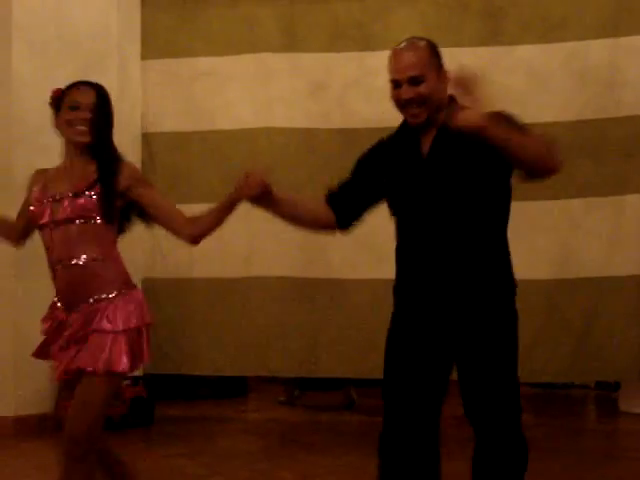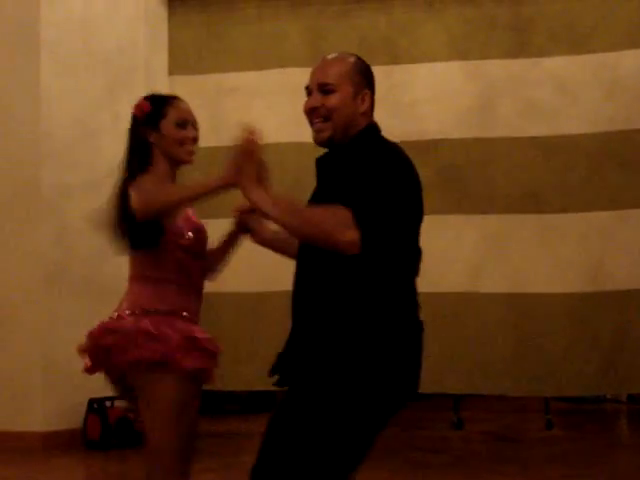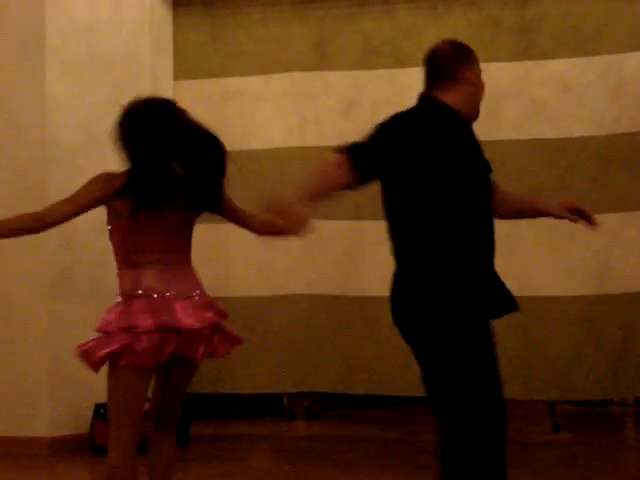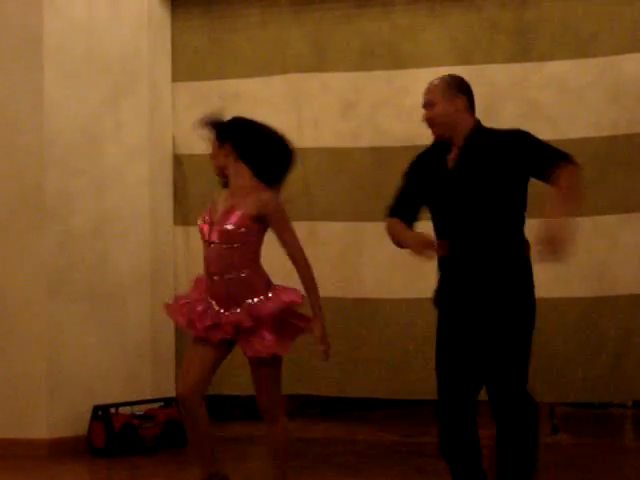
dt=0.7s
person 1, frame 1
left shoulder: (485, 133)
right shoulder: (385, 153)
left elbow: (546, 162)
right elbow: (335, 214)
left wrist: (487, 125)
right wrist: (274, 201)
left hip: (485, 306)
right hip: (417, 309)
left knee: (499, 433)
right knee: (405, 432)
person 1, frame 2
left shoulder: (379, 164)
right shoulder: (345, 165)
left elbow: (344, 235)
left wrist: (262, 196)
right wrist: (261, 230)
left hip: (362, 361)
right hip: (338, 359)
person 1, frame 3
left shoulder: (457, 137)
right shoulder: (417, 129)
left elbow: (484, 196)
right elbow: (351, 162)
left wrist: (548, 208)
right wrist: (304, 200)
right hip: (446, 303)
left knee: (465, 425)
right knee: (476, 431)
person 1, frame 4
left shoulder: (508, 145)
right shoulder: (424, 166)
left elbow: (565, 169)
right elbow: (396, 220)
left wrist: (560, 218)
right wrist: (414, 240)
left hip: (505, 292)
right hip: (458, 297)
left knee: (509, 395)
right knee: (453, 401)
person 2, frame 1
left shoulder: (120, 175)
right shoulder: (41, 181)
left elbow: (189, 231)
left wrist: (234, 197)
left hip: (112, 312)
right hip: (68, 315)
left knee: (80, 435)
right knee: (81, 436)
person 2, frame 2
left shoulder: (157, 189)
right shoulder: (147, 184)
left elbow: (202, 267)
right elbow: (144, 208)
left wrist: (240, 227)
right wrist: (221, 181)
left hip: (139, 336)
right hip: (159, 339)
person 2, frame 3
left shoulder: (113, 185)
right shoulder: (196, 186)
left elbow: (42, 219)
right elbow: (260, 225)
right wrist: (290, 225)
left hip: (137, 318)
right hip: (189, 315)
left knee: (121, 444)
right knee: (164, 426)
person 2, frame 4
left shoulder: (263, 199)
right shoulder: (224, 198)
left elbow: (299, 259)
left wrist: (319, 317)
left hip: (255, 311)
right hip: (215, 310)
left knee: (270, 408)
right knee: (187, 394)
